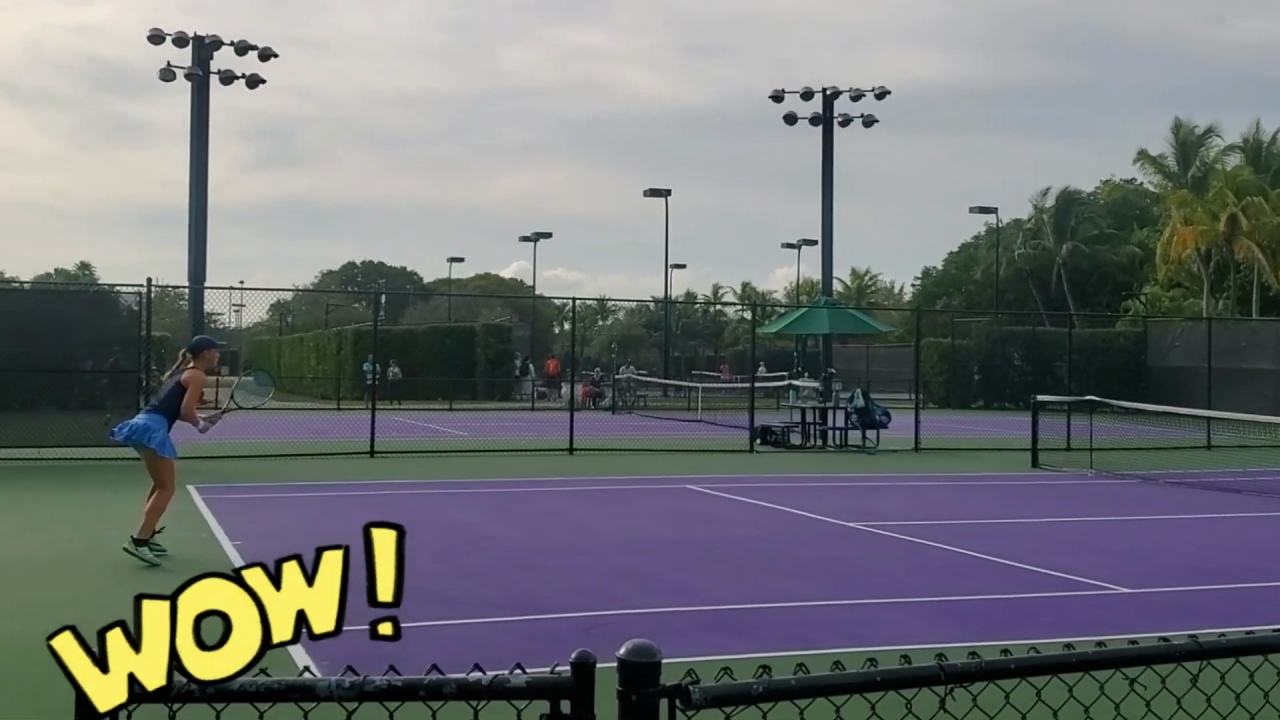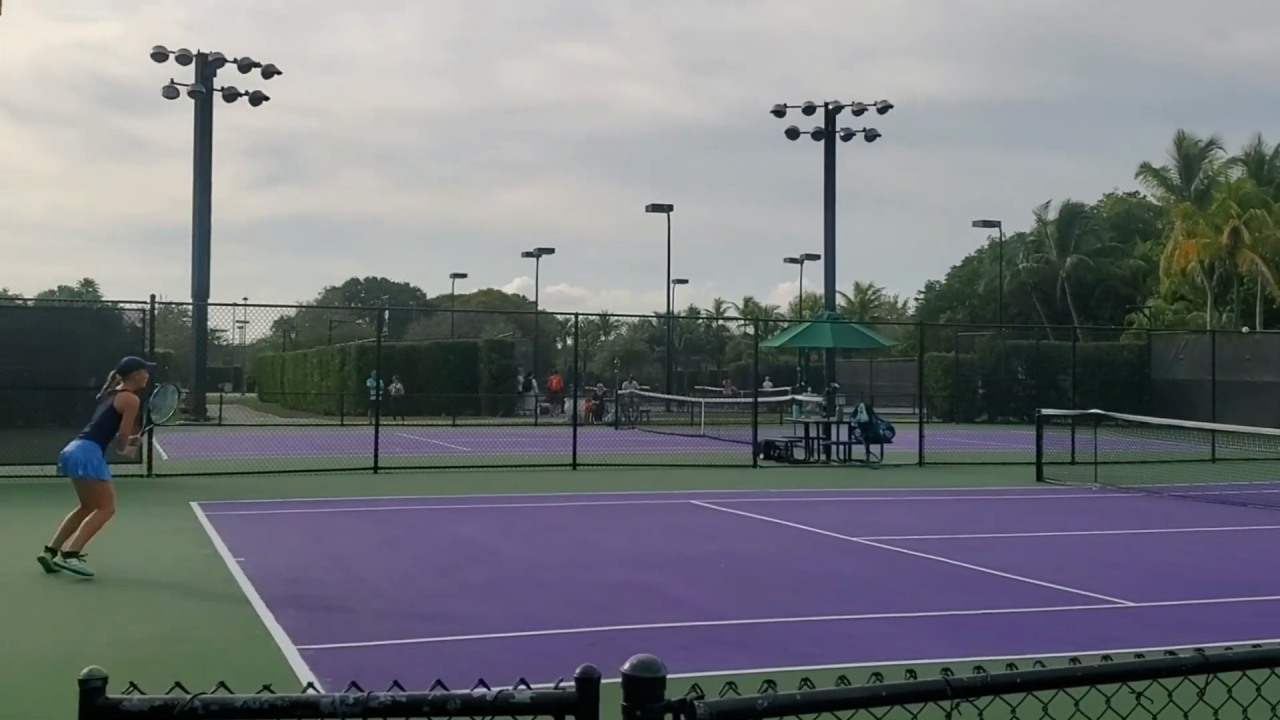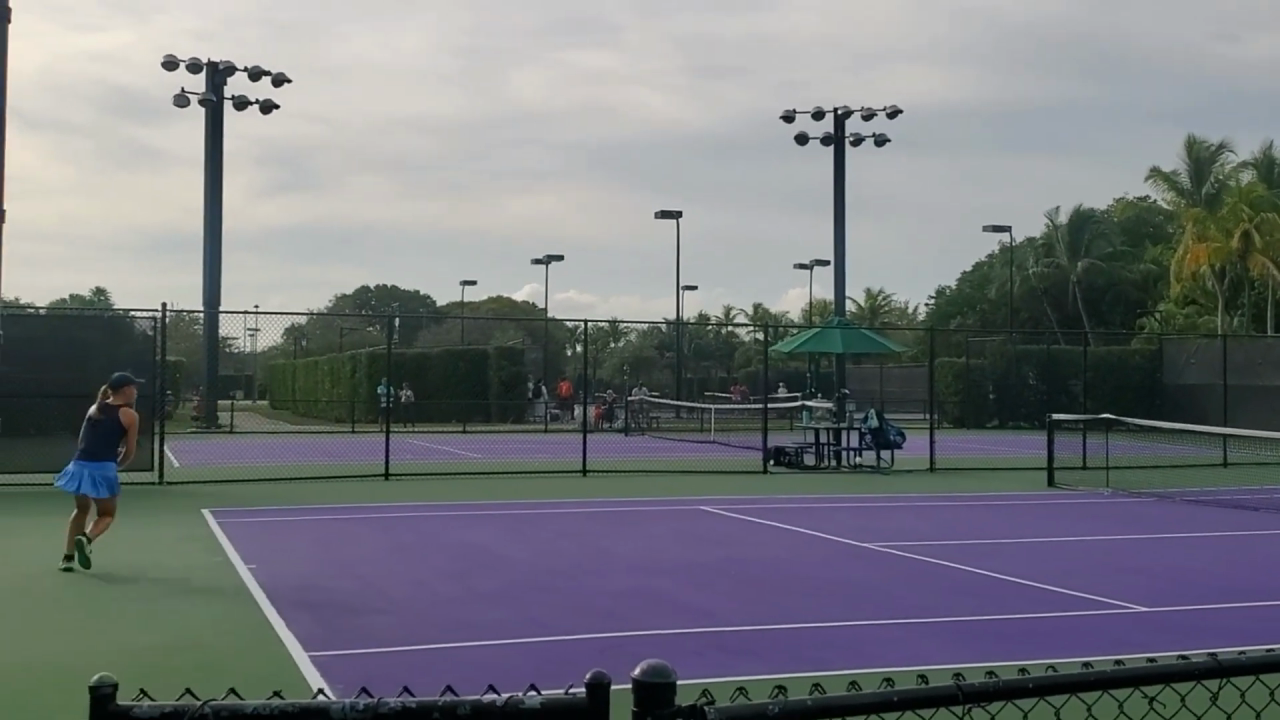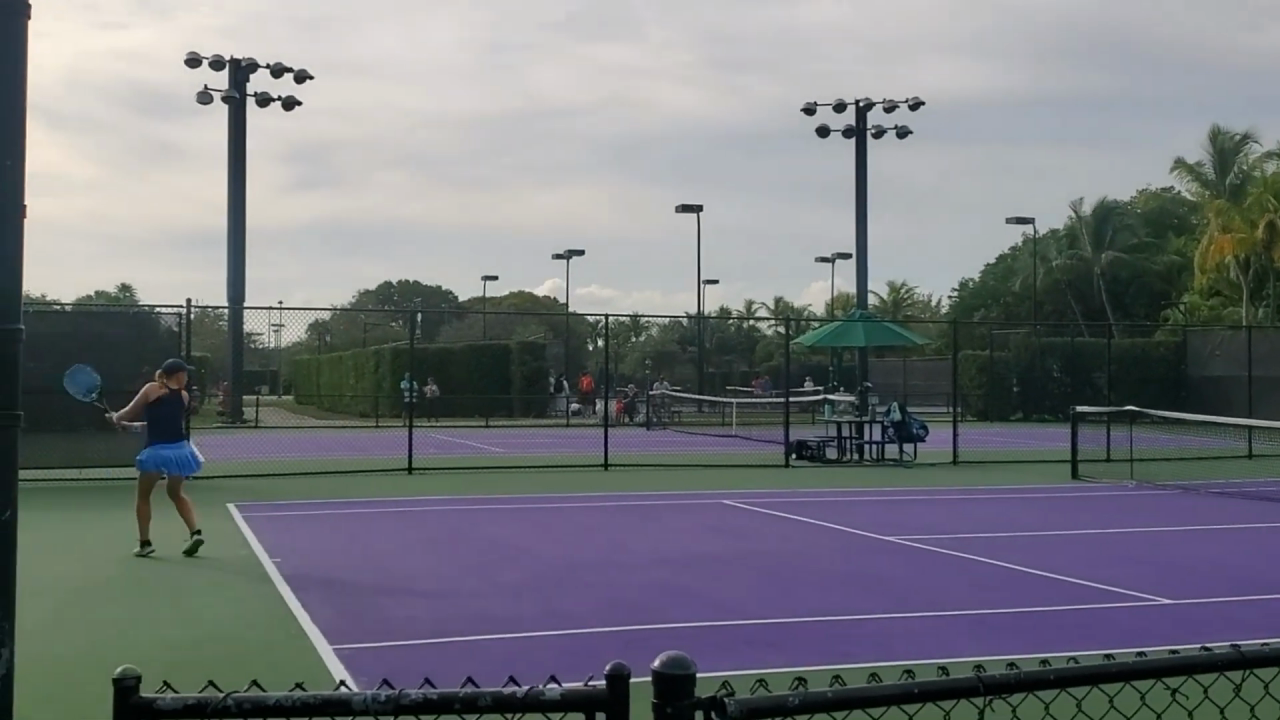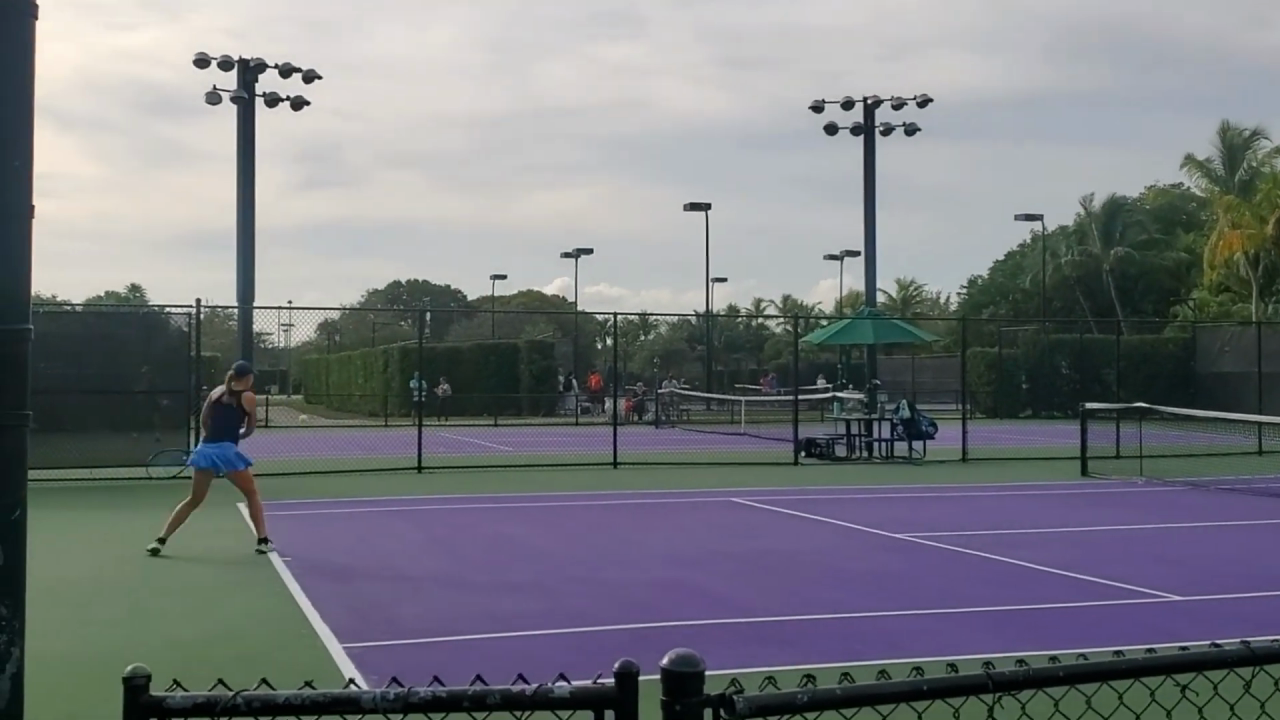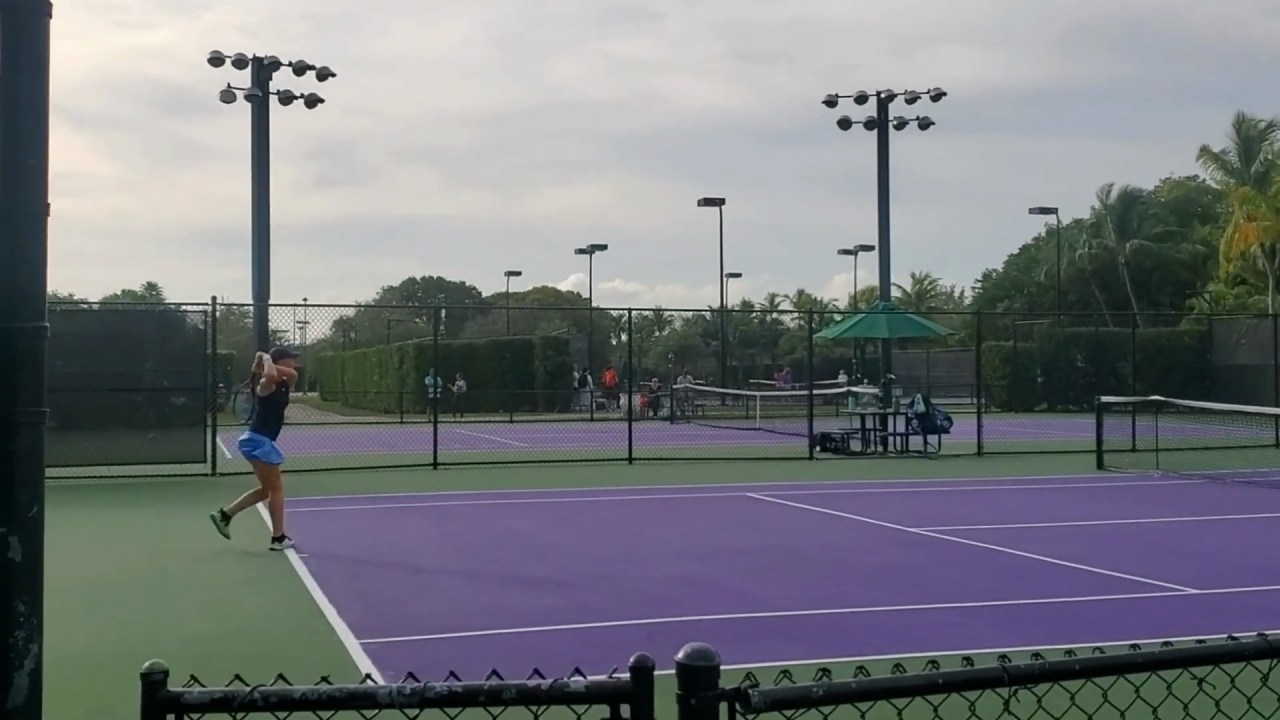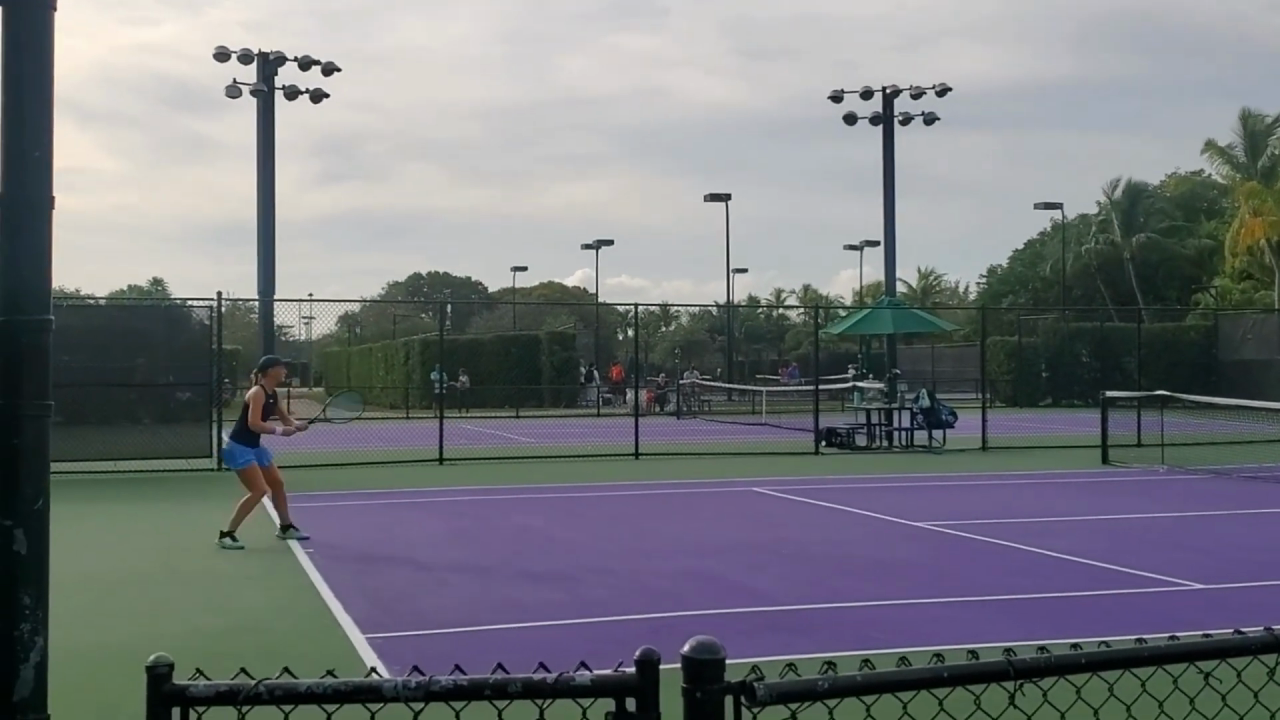
dt=0.4s
person 1, frame 1
left shoulder: (183, 373)
right shoulder: (197, 375)
right elbow: (186, 411)
left wrist: (203, 420)
right wrist: (201, 424)
left hip: (145, 425)
right hip: (153, 429)
left knee: (161, 483)
right knee: (167, 489)
left ankle: (147, 534)
right ankle: (139, 541)
person 1, frame 2
left shoulder: (110, 394)
right shoulder: (131, 399)
right elbow: (123, 436)
left wrist: (127, 441)
right wrist: (126, 448)
left hip: (79, 450)
right hip: (88, 454)
left knee: (87, 508)
right knee: (106, 509)
left ankle: (52, 551)
right ankle: (70, 554)
person 1, frame 3
left shoulder: (94, 409)
right shoulder: (130, 415)
left elbow: (81, 441)
right elbow: (129, 452)
right wrist: (118, 464)
left hip: (79, 467)
right hip: (103, 470)
left knee: (81, 511)
right knee: (106, 515)
left ankle: (68, 558)
right ankle: (86, 538)
person 1, frame 4
left shoulder: (151, 389)
right shoulder: (184, 397)
left elbow: (128, 412)
left wrist: (115, 416)
right wrist: (135, 425)
left hip: (156, 452)
right hip: (179, 450)
left knee: (143, 496)
right knee: (176, 494)
left ankle: (145, 543)
right ankle: (195, 533)
person 1, frame 5
left shoulder: (217, 392)
right shoulder: (248, 397)
left elbow: (204, 420)
right elbow: (249, 430)
left hip: (206, 451)
right hip: (226, 452)
left knee: (194, 500)
right knee: (252, 494)
left ankle: (160, 541)
right ankle: (263, 541)
person 1, frame 6
left shoulder: (284, 382)
right shoulder: (267, 384)
left elbow: (294, 374)
right elbow: (271, 374)
left wrist: (268, 361)
right wrist: (267, 359)
left hip: (263, 442)
right hip: (259, 441)
left knee: (267, 489)
right knee: (276, 488)
left ankle: (224, 514)
right ankle: (278, 538)
person 1, frame 7
left shoulder: (273, 392)
right shoulder: (256, 393)
left elbow: (283, 417)
right elbow: (253, 424)
left wrist: (295, 425)
right wrist: (279, 431)
left hip: (254, 447)
right hip: (240, 448)
left knee: (277, 484)
right knee: (258, 491)
left ankle: (286, 527)
right ankle: (227, 534)
